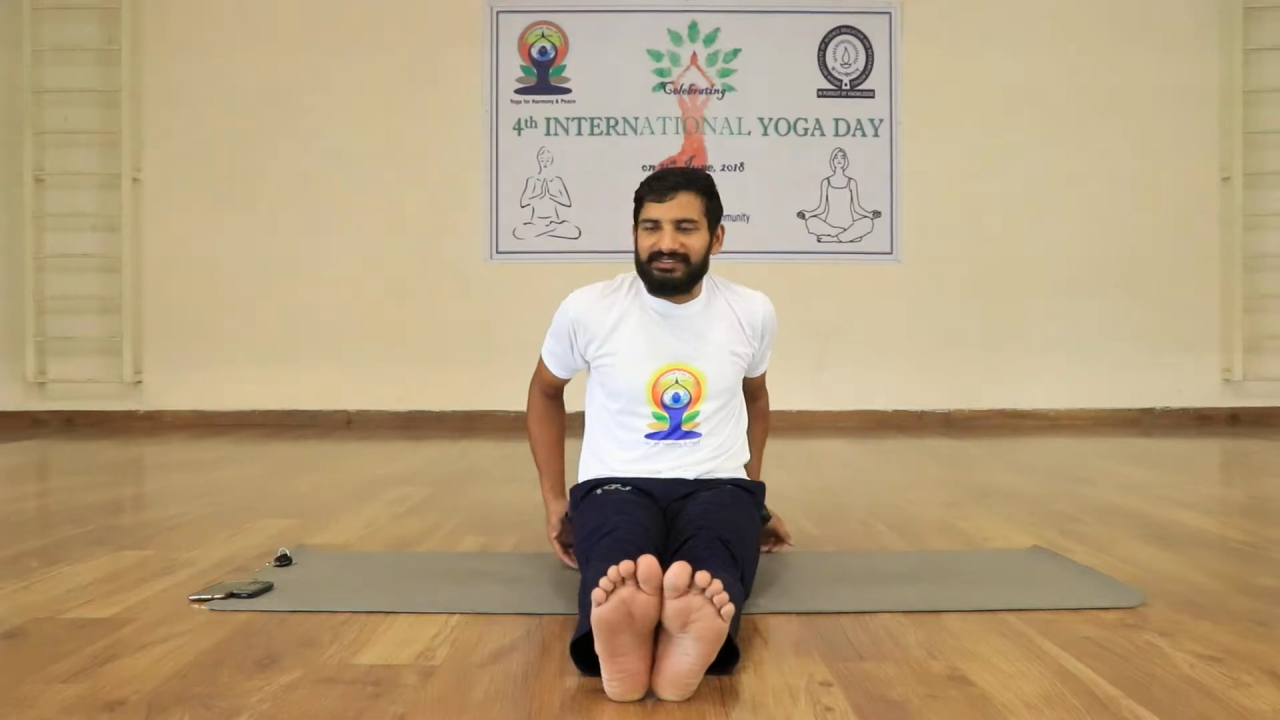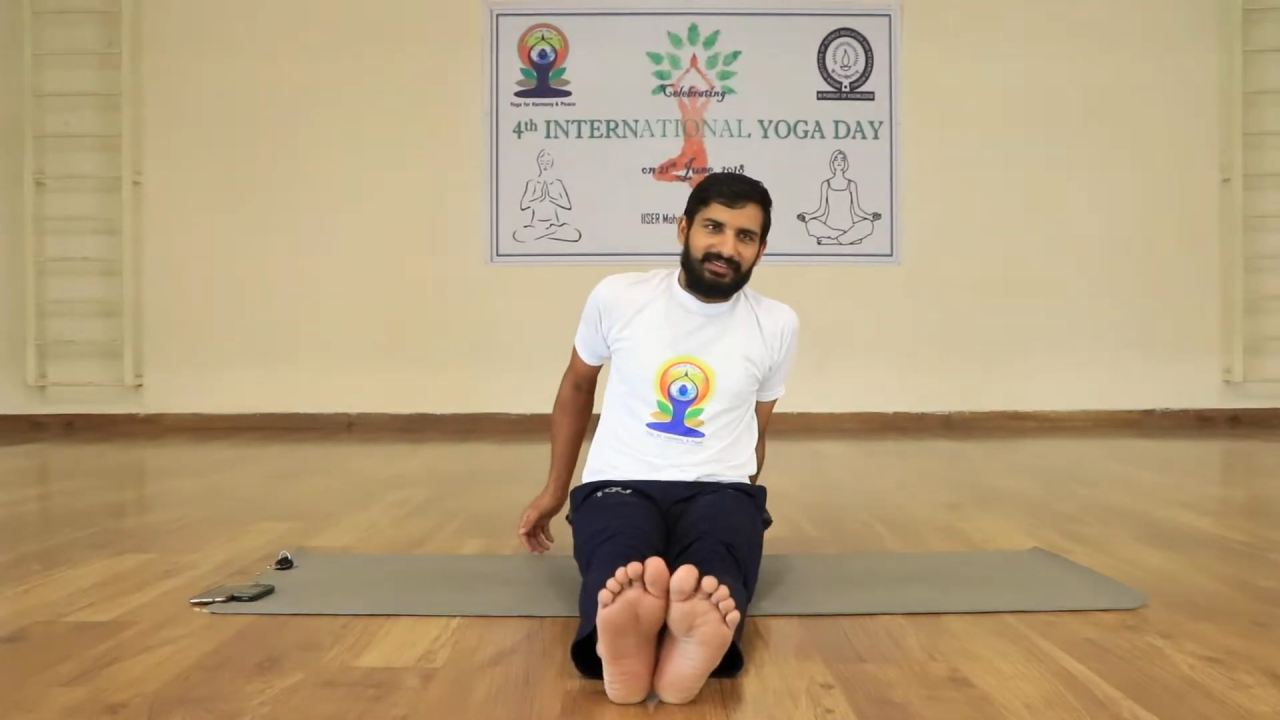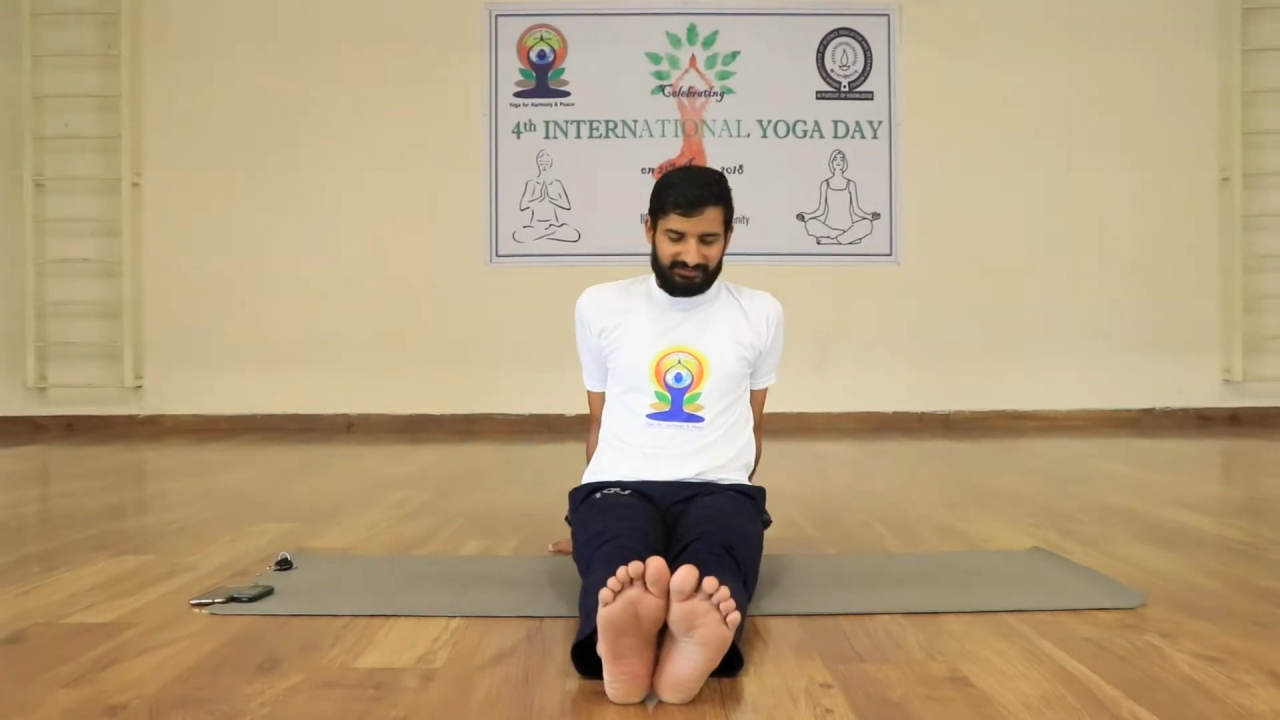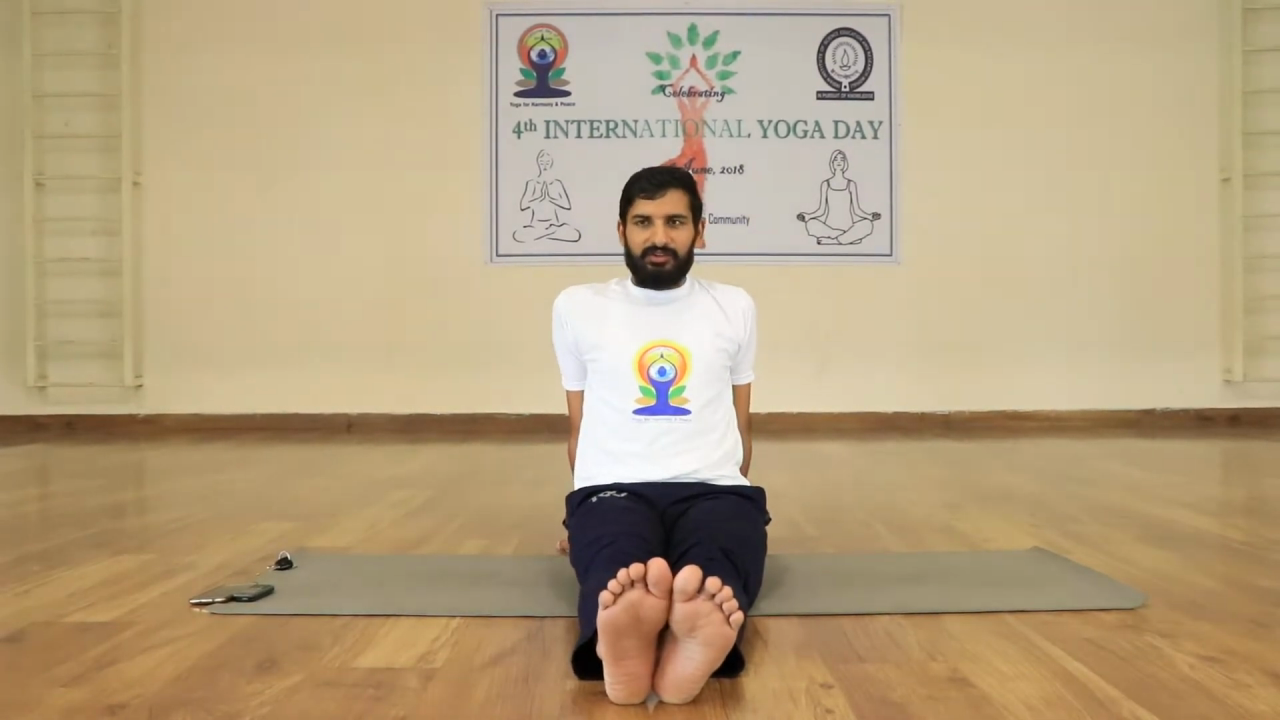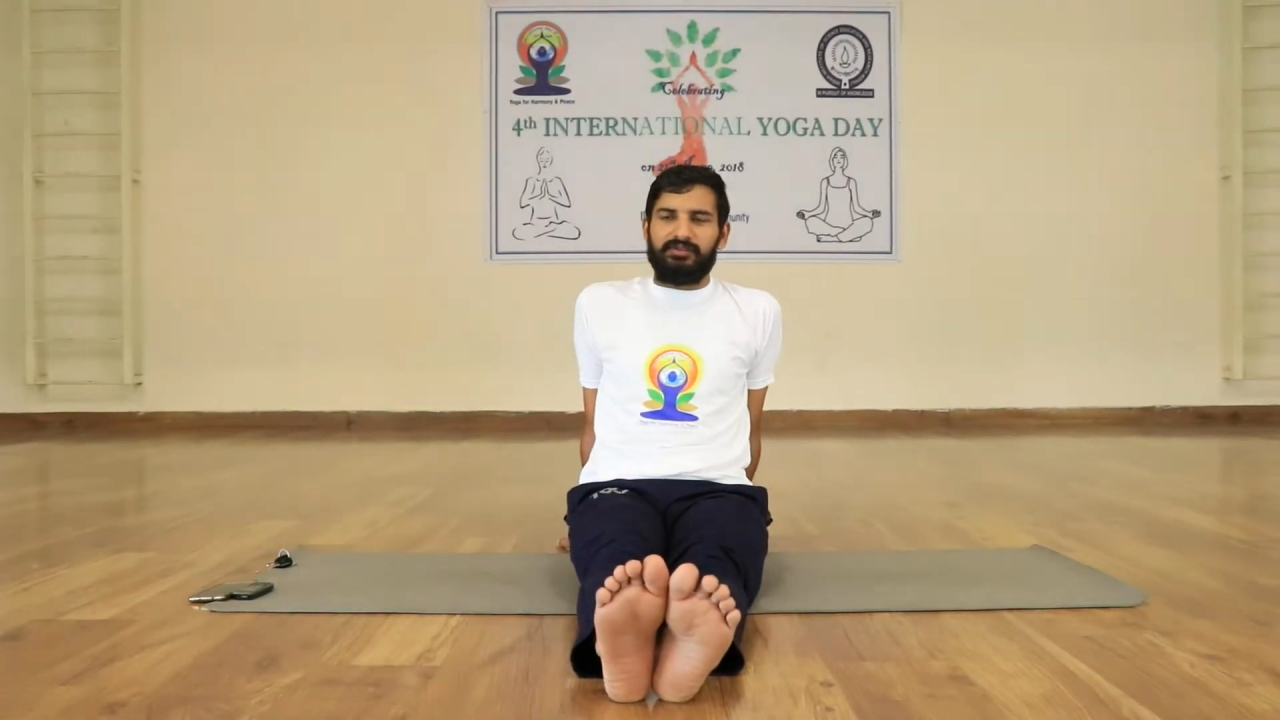
dt=1s
person 1, frame 1
left shoulder: (752, 312)
right shoulder: (587, 309)
right elbow: (545, 392)
left wrist: (754, 491)
right wrist: (552, 496)
left hip: (717, 486)
right hip: (617, 486)
left knee: (712, 569)
right knee: (618, 561)
left ankle: (691, 642)
right ankle: (620, 642)
person 1, frame 2
left shoulder: (777, 324)
right shoulder: (618, 297)
right elbow: (577, 385)
right wrist: (555, 488)
left hip: (718, 490)
right hip: (619, 484)
left knee: (713, 573)
right knee: (620, 566)
left ankle: (693, 643)
right ankle: (621, 645)
person 1, frame 3
left shoulder: (760, 312)
right shoulder: (600, 305)
left wrist: (732, 503)
right wrist: (595, 512)
left hip: (717, 488)
right hip: (621, 484)
left knee: (711, 574)
right knee: (619, 564)
left ankle: (698, 641)
right ankle: (621, 643)
person 1, frame 4
left shoulder: (734, 306)
right shoulder: (577, 307)
left wrist: (731, 500)
right wrist: (588, 511)
left hip: (713, 487)
right hip: (615, 487)
left knee: (715, 581)
right knee: (620, 571)
left ankle: (697, 641)
right ankle: (620, 647)
person 1, frame 5
left shoulder: (757, 311)
right shoulder: (599, 303)
left wrist: (733, 502)
right wrist: (592, 508)
left hip: (716, 488)
right hip: (618, 484)
left knee: (713, 577)
right knee: (617, 567)
left ankle: (699, 638)
right ankle: (620, 643)
